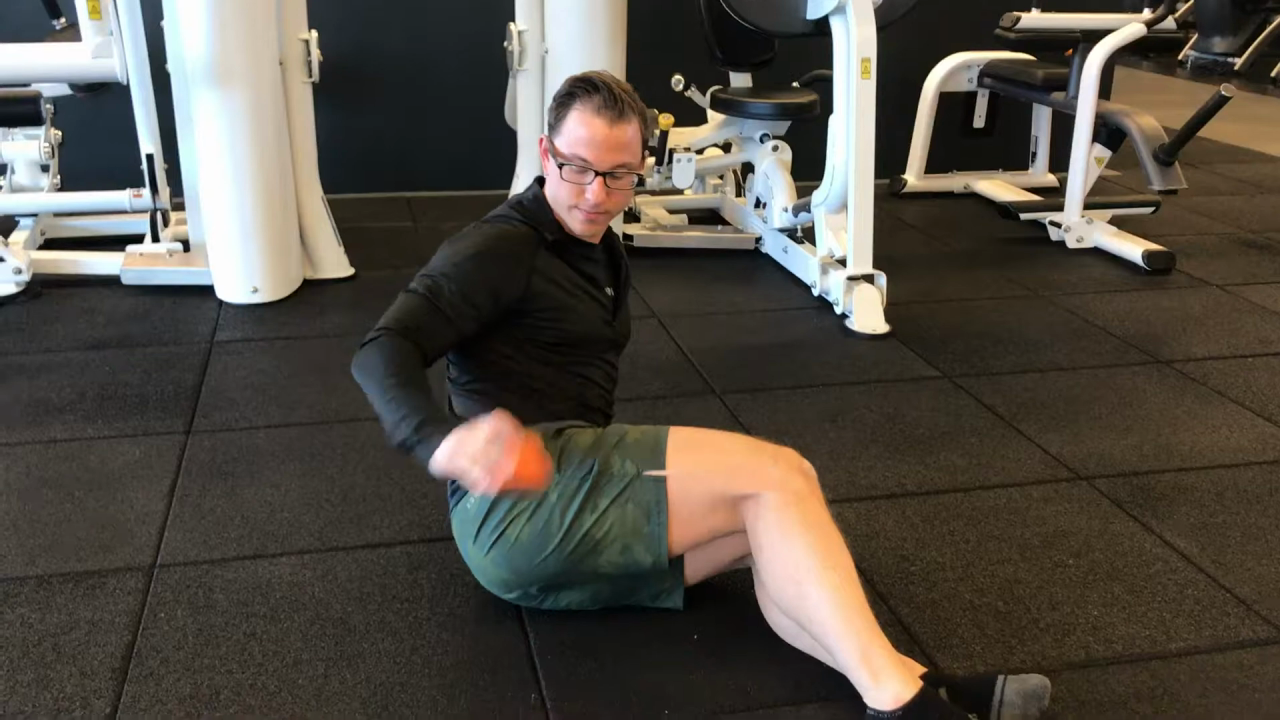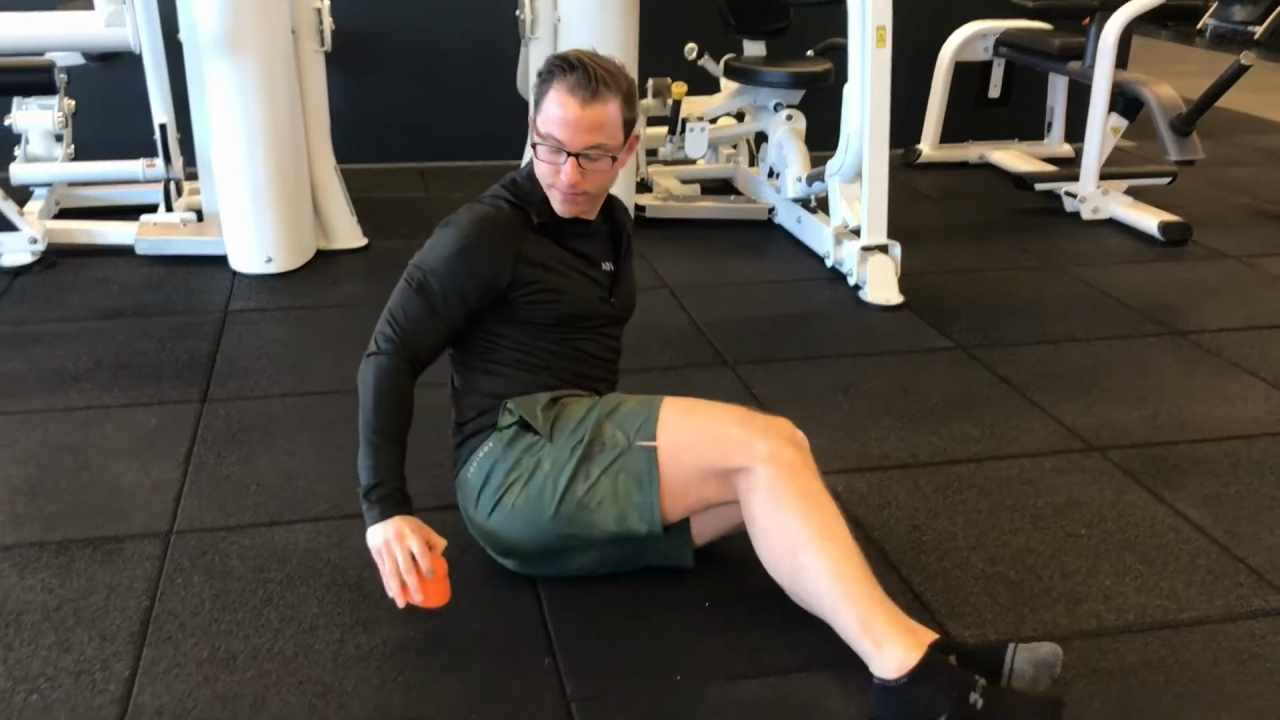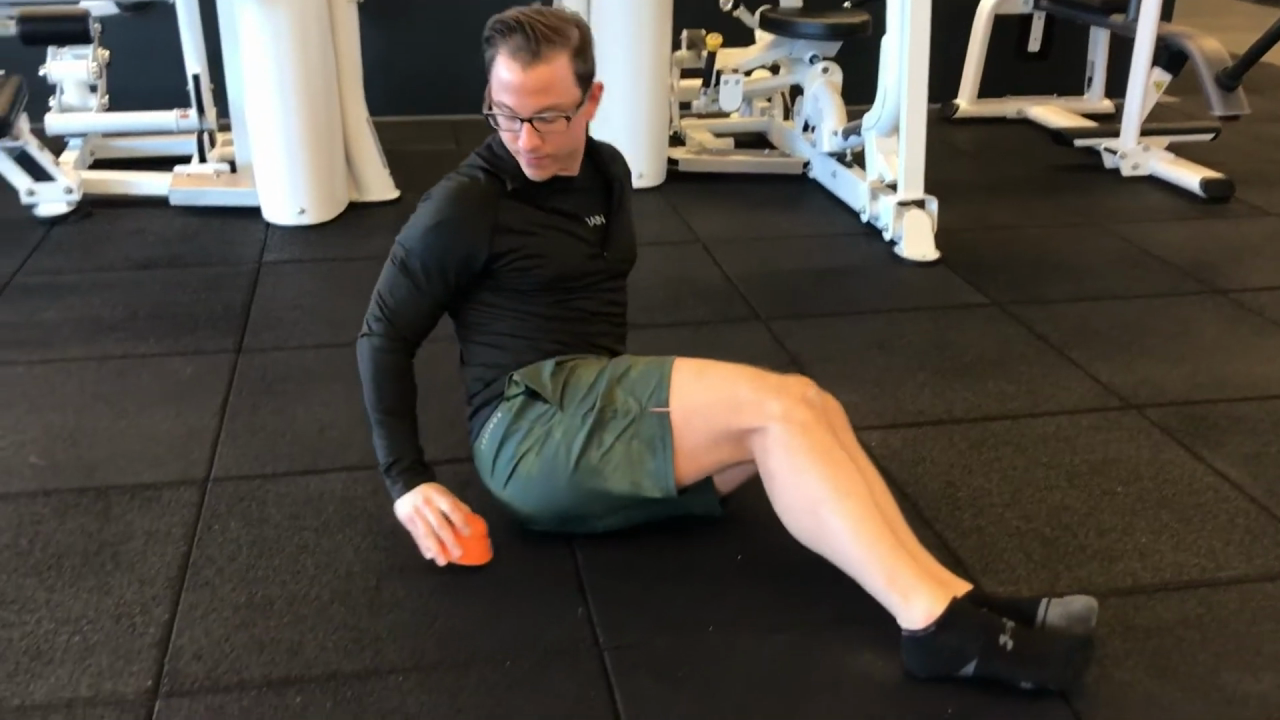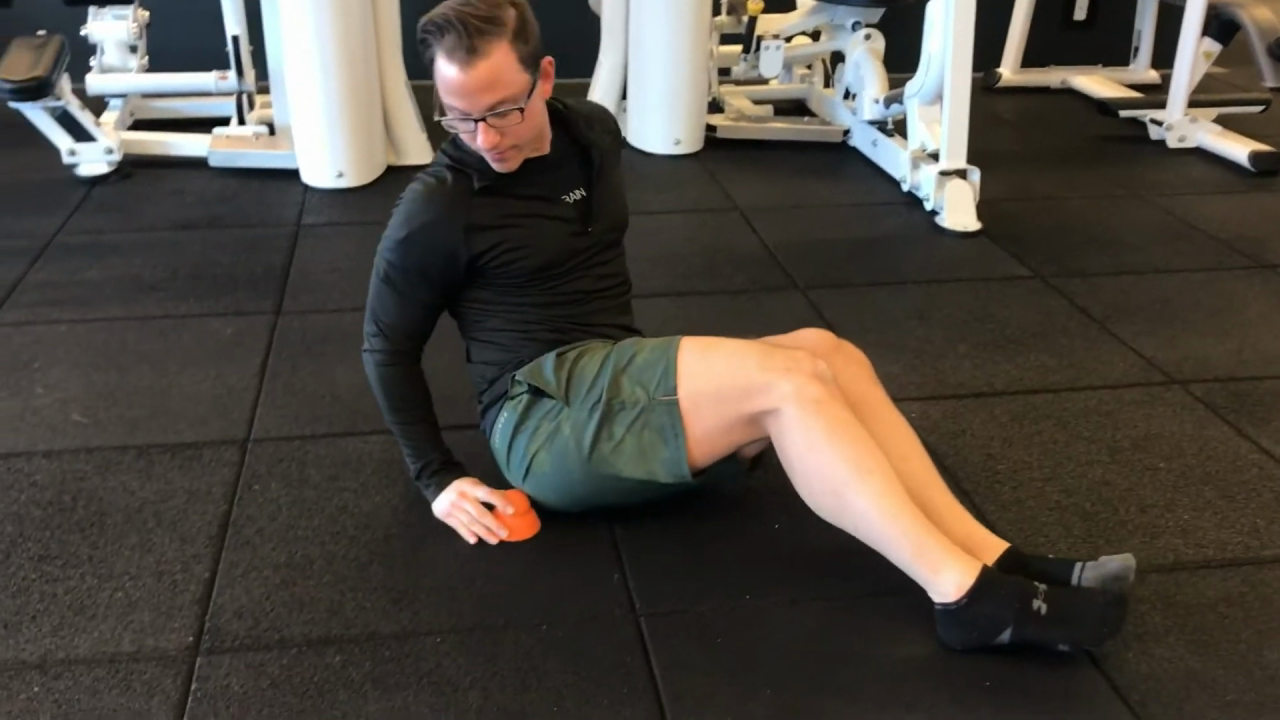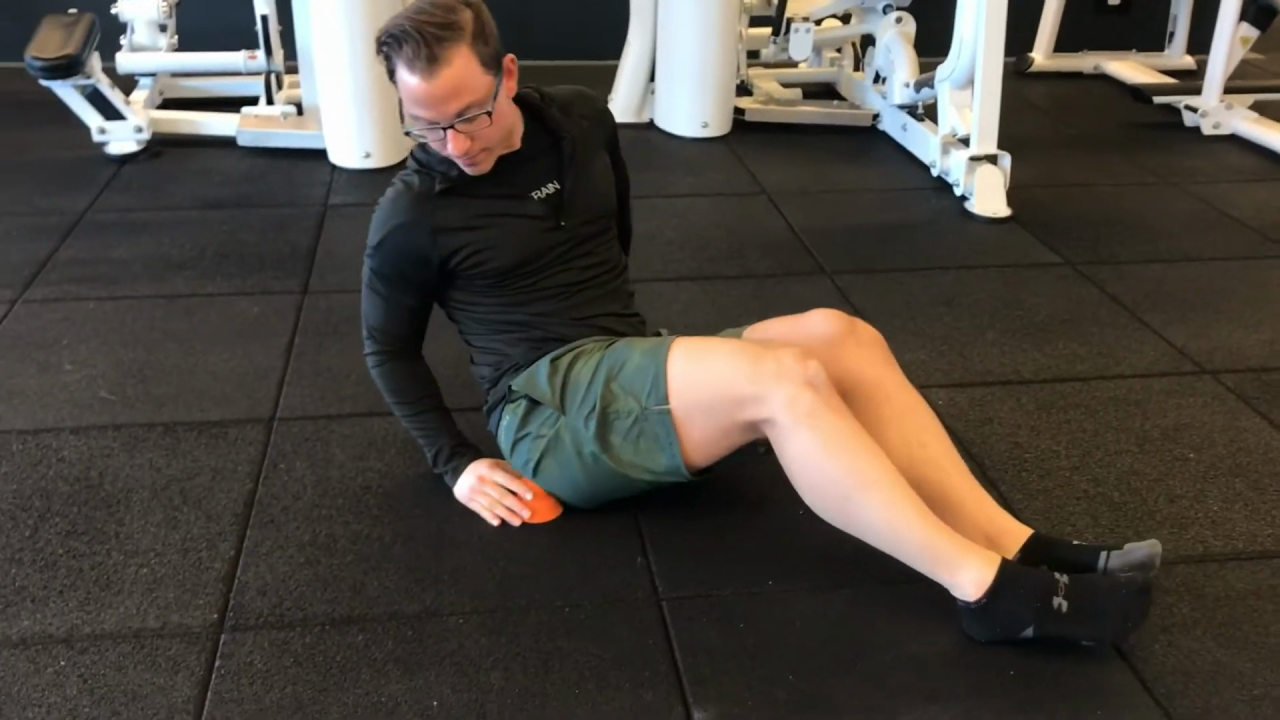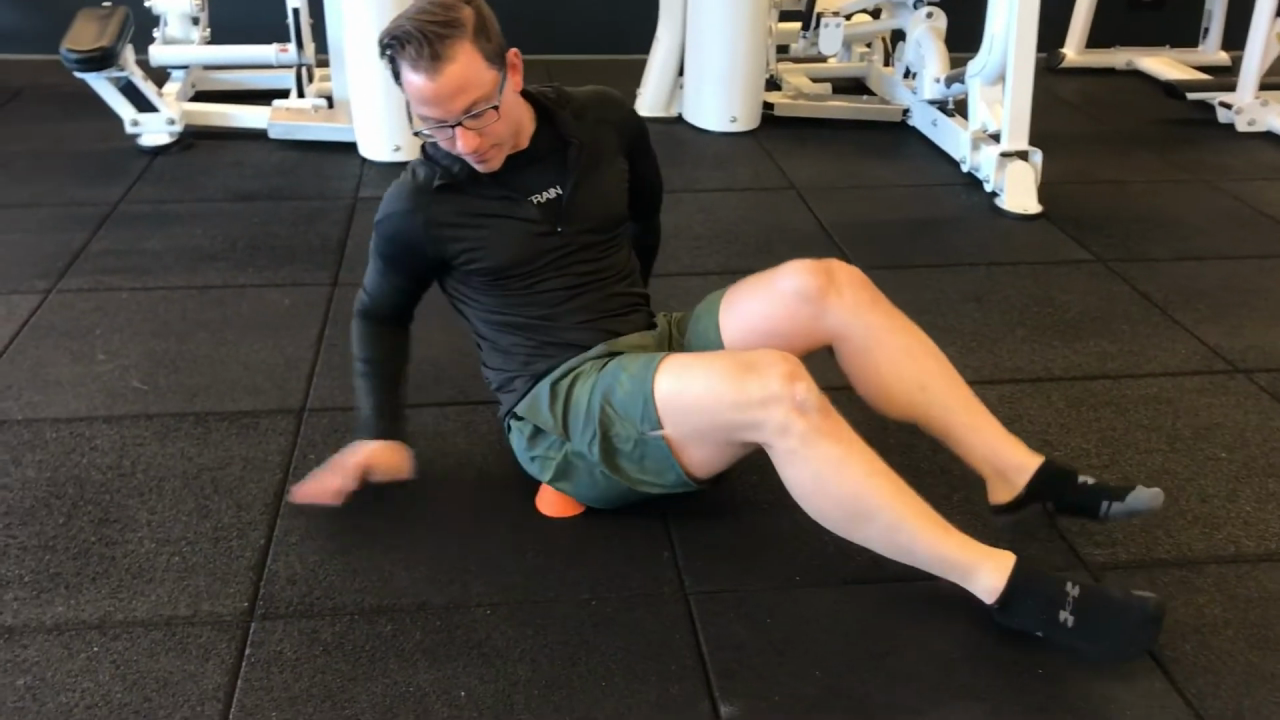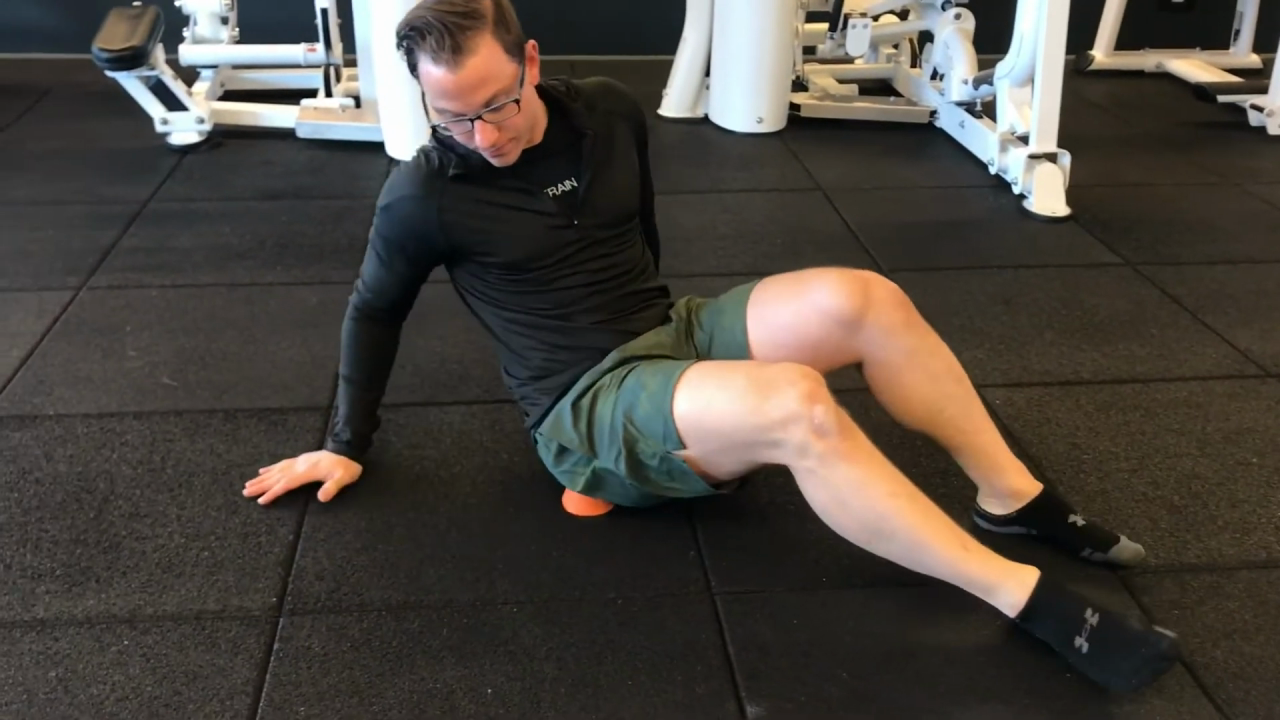
dt=0.4s
person 1, frame 1
left shoulder: (602, 252)
right shoulder: (495, 250)
right elbow: (377, 356)
right wrist: (442, 440)
left hip: (568, 509)
right hip: (512, 507)
left knee: (769, 526)
right knee: (774, 476)
person 1, frame 2
left shoulder: (609, 223)
right shoulder: (484, 234)
right elbow: (389, 359)
left wrist: (623, 450)
right wrist: (385, 508)
left hip: (577, 476)
right hip: (515, 467)
left knee: (774, 473)
right knee: (764, 447)
left ankle: (916, 652)
person 1, frame 3
left shoulder: (607, 171)
right shoulder: (462, 208)
right elbow: (383, 338)
left wrist: (625, 400)
right wrist: (407, 479)
left hip: (598, 423)
right hip: (531, 432)
left knee: (807, 407)
right knee: (777, 406)
left ankle: (952, 601)
right ankle: (937, 624)
person 1, frame 4
left shoulder: (592, 132)
right shoulder: (436, 209)
right elbow: (387, 348)
right wrist: (438, 479)
left hip: (618, 393)
right hip: (545, 416)
left knee: (828, 356)
right knee: (790, 380)
left ankle: (991, 560)
right ankle: (968, 594)
person 1, frame 5
left shoulder: (578, 119)
right shoulder: (413, 215)
right elbow: (389, 348)
right wrist: (455, 463)
left hip: (633, 372)
right hip: (550, 412)
left knee: (842, 338)
right knee: (785, 378)
left ankle: (1011, 547)
right ankle: (989, 590)
person 1, frame 6
left shoulder: (599, 119)
right shoulder: (418, 209)
right elbow: (376, 316)
right wrist: (379, 436)
left hip: (653, 343)
right hip: (562, 413)
left knee: (824, 285)
right knee: (777, 391)
left ankle: (1023, 478)
right ankle: (1007, 590)
person 1, frame 7
left shoulder: (608, 112)
right shoulder: (422, 197)
right elbow: (374, 313)
right wrist: (346, 445)
left hip: (675, 333)
right hip: (589, 412)
left knee: (861, 300)
right knee: (797, 403)
left ankle: (1015, 498)
right ankle: (1031, 601)
